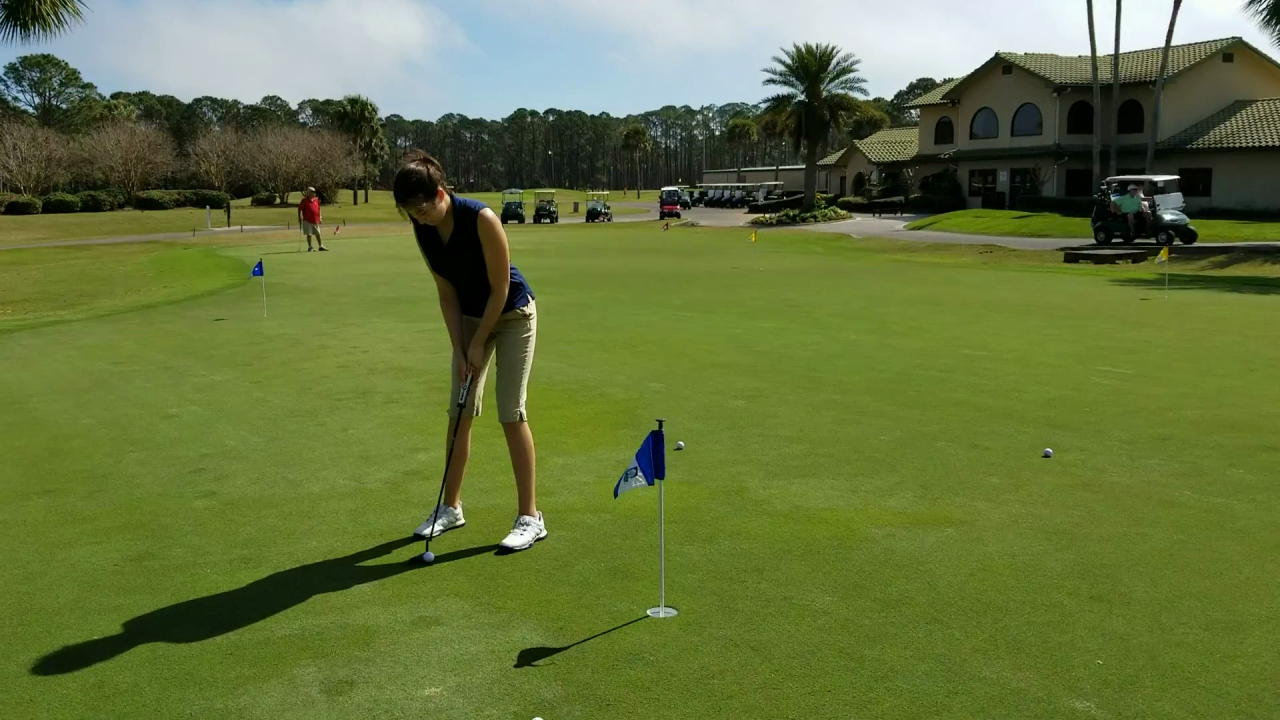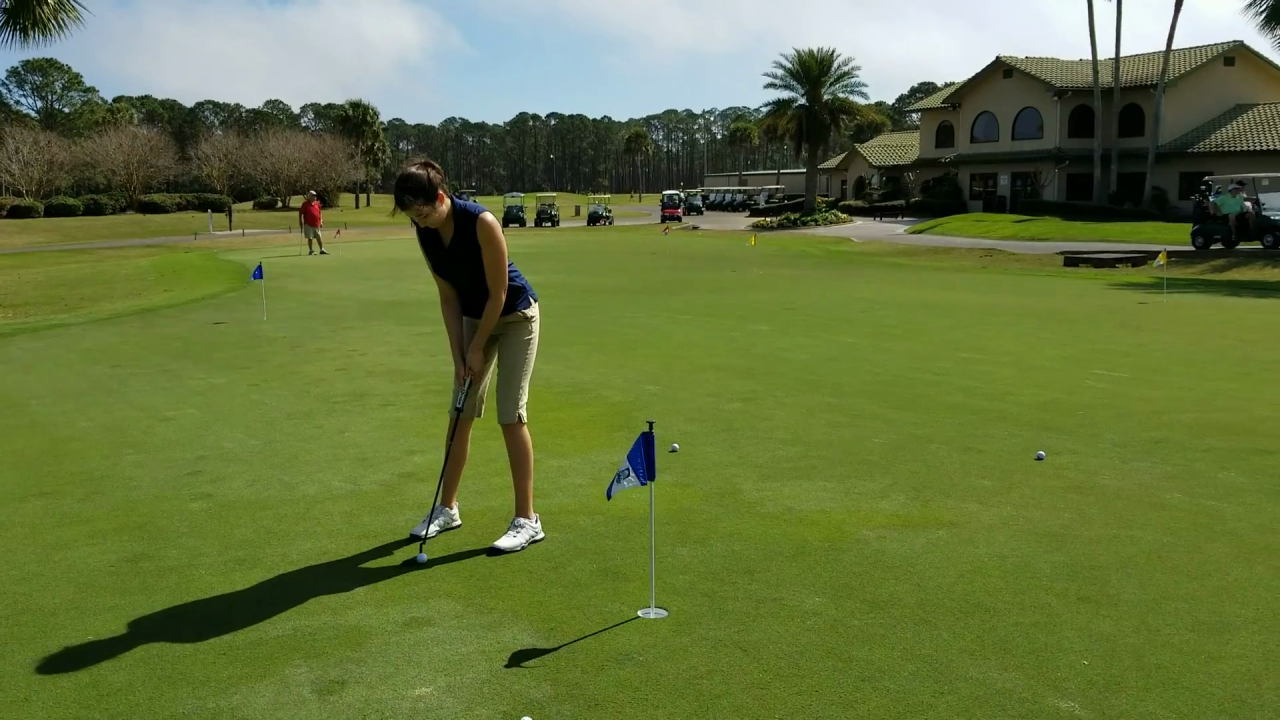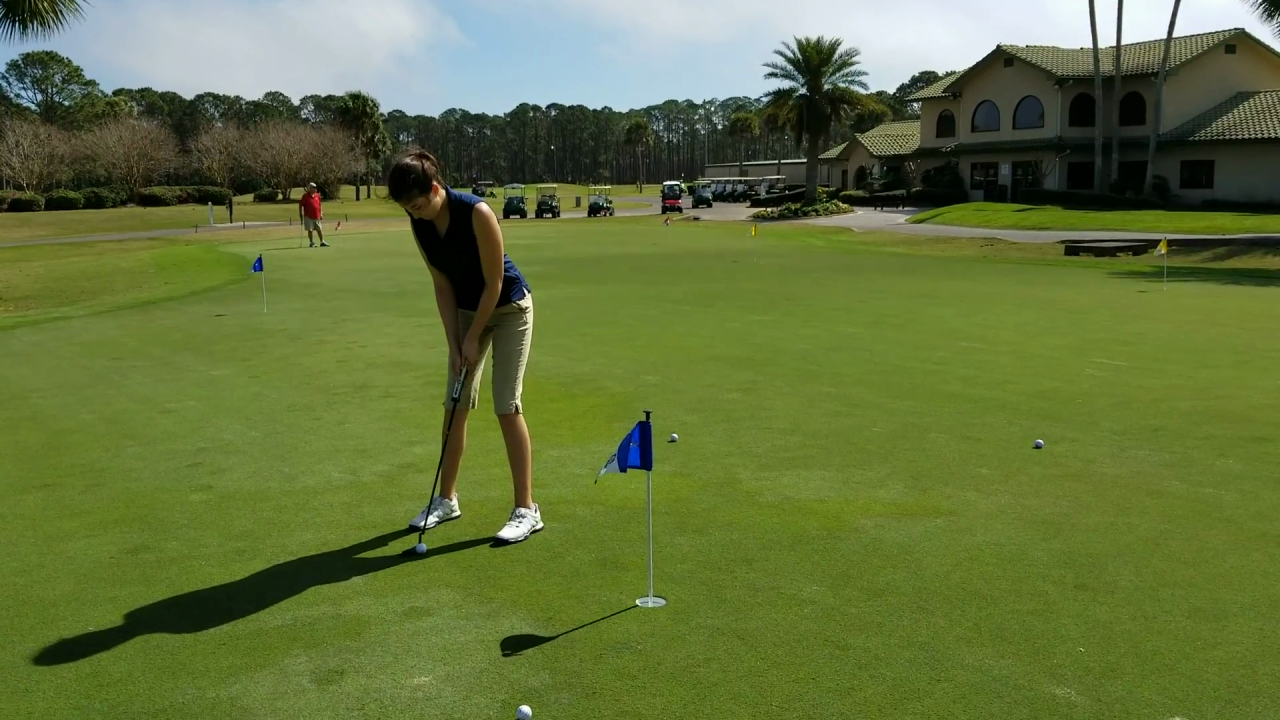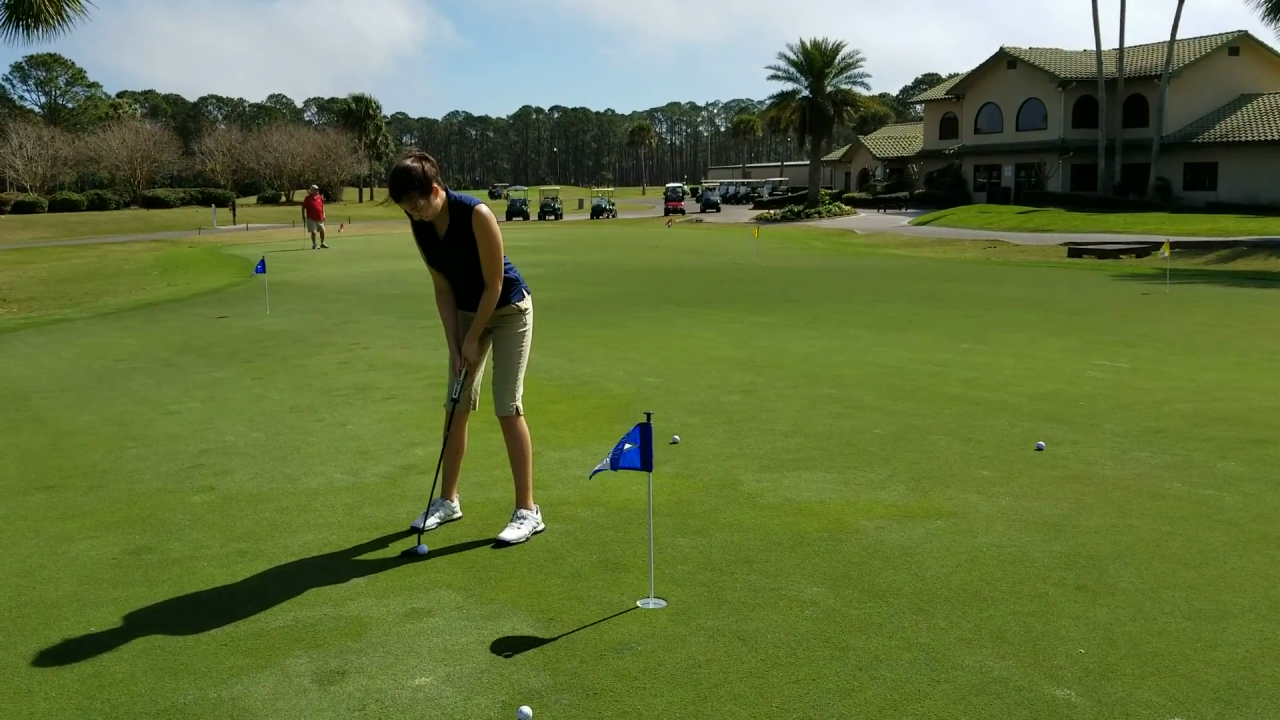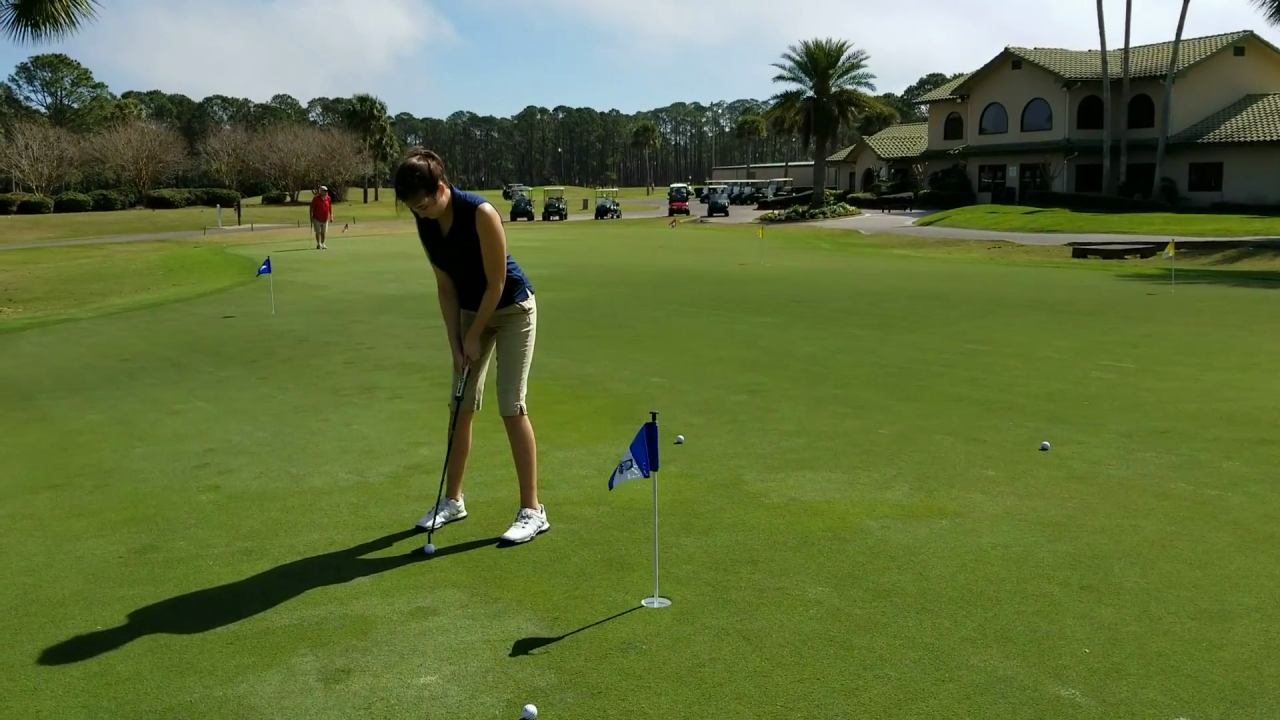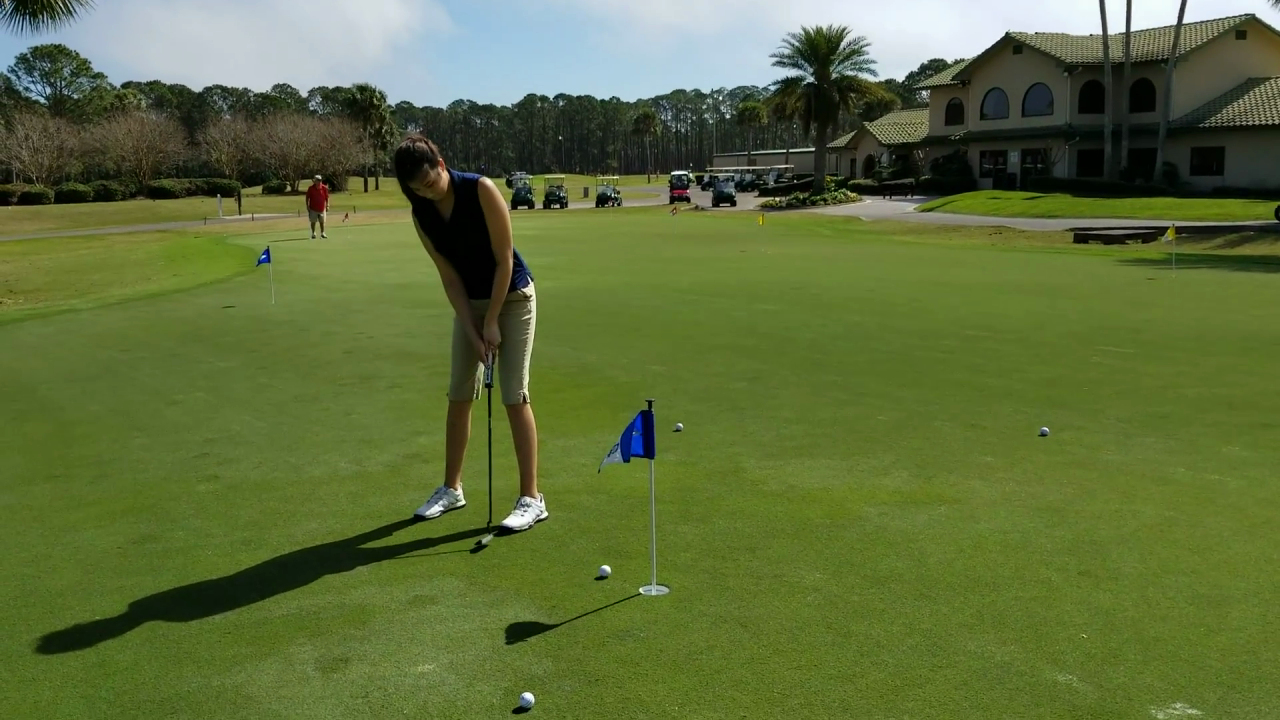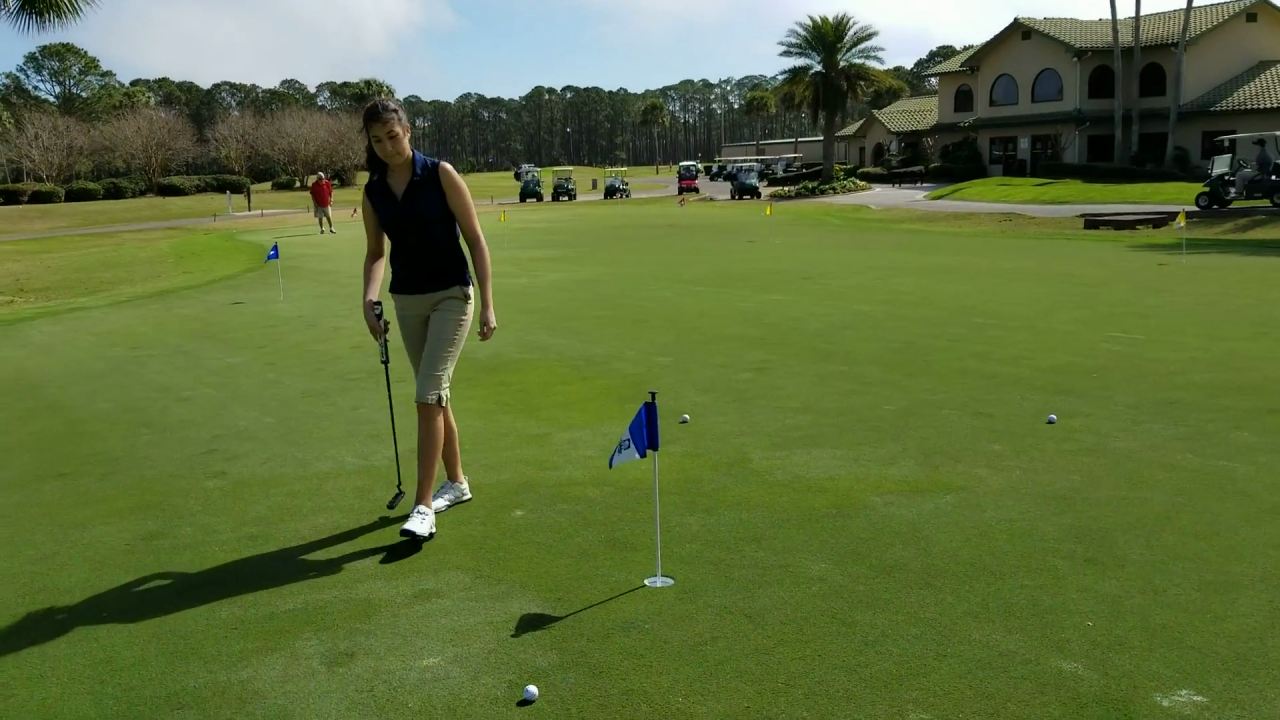
dt=0.7s
person 1, frame 1
left shoulder: (481, 219)
right shoulder: (423, 230)
left elbow: (500, 289)
right elbow: (447, 293)
left wrist: (479, 345)
right wrist: (459, 350)
left hip: (512, 313)
right hip: (471, 316)
left knee: (511, 413)
right knee: (459, 414)
left ankle: (530, 517)
right ankle: (451, 507)
person 1, frame 2
left shoulder: (481, 222)
right shoulder: (425, 233)
left elbow: (498, 292)
right elbow: (449, 295)
left wrist: (476, 349)
right wrist: (458, 353)
left hip: (515, 315)
right hip: (475, 317)
left knee: (510, 415)
right knee: (460, 416)
left ankle: (526, 519)
right ankle: (447, 507)
person 1, frame 3
left shoulder: (477, 212)
right shoulder: (420, 224)
left elbow: (495, 282)
right elbow: (443, 285)
left wrist: (473, 338)
right wrist: (454, 343)
left hip: (508, 307)
right hip: (468, 309)
left knee: (507, 406)
right knee: (455, 406)
left ankle: (526, 509)
right ankle: (446, 498)
person 1, frame 4
left shoulder: (476, 214)
right shoulder: (420, 226)
left elbow: (495, 285)
right elbow: (443, 287)
left wrist: (473, 339)
right wrist: (453, 344)
left hip: (508, 308)
right hip: (468, 312)
left knee: (507, 407)
right knee: (457, 407)
left ankle: (528, 510)
right ankle: (448, 499)
person 1, frame 5
left shoulder: (480, 213)
right shoulder: (425, 223)
left elbow: (497, 283)
right elbow: (446, 285)
left wrist: (475, 337)
right wrist: (455, 343)
left hip: (511, 308)
right hip: (470, 309)
left knee: (511, 406)
right knee: (460, 406)
left ankle: (532, 510)
right ankle: (453, 499)
person 1, frame 6
left shoulder: (481, 189)
right shoulder: (421, 213)
left elbow: (504, 258)
right elbow: (449, 276)
left wrist: (492, 322)
right wrist: (472, 331)
left hip: (512, 296)
right hip: (470, 301)
left knee: (513, 395)
right knee: (459, 395)
left ankle: (531, 498)
right ankle: (451, 488)
person 1, frame 7
left shoulder: (441, 174)
right shoulder: (373, 191)
left elbow: (475, 239)
right elbow: (375, 255)
left wrist: (487, 303)
right wrist: (369, 302)
left hip: (450, 295)
right hip: (406, 300)
left knee: (428, 395)
right knee: (432, 396)
left ankle: (424, 505)
right ankle: (456, 481)
